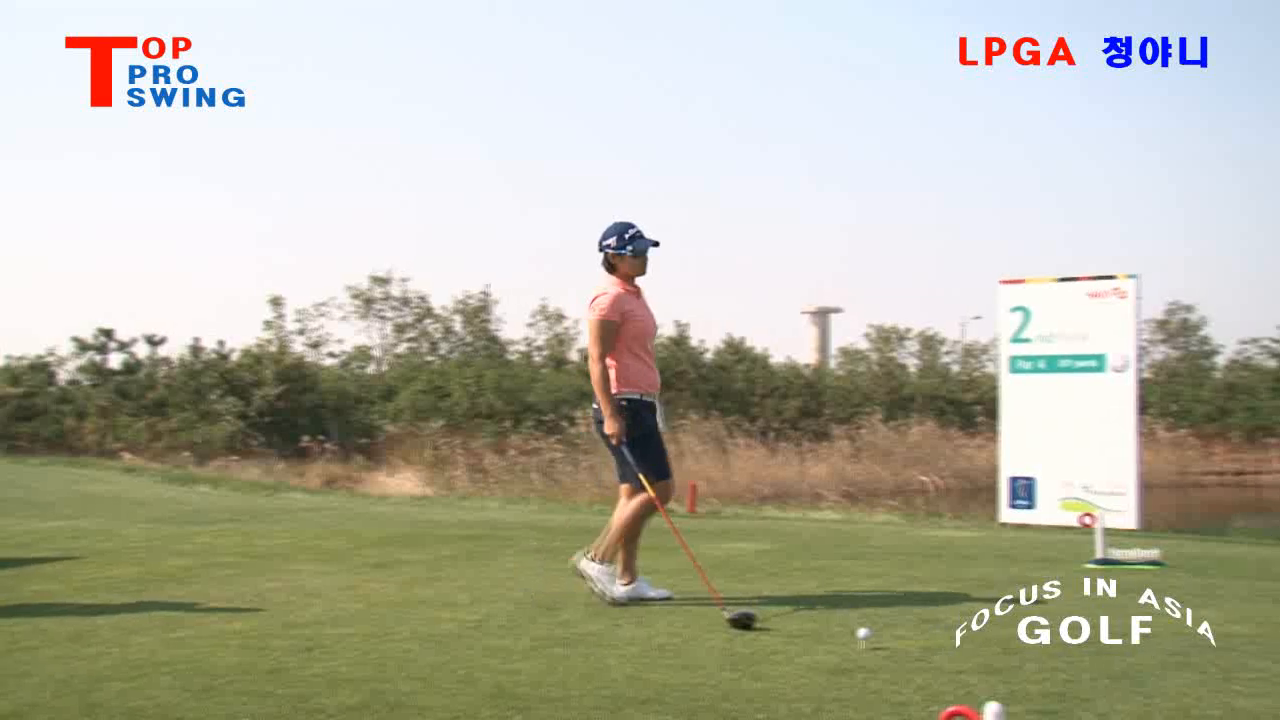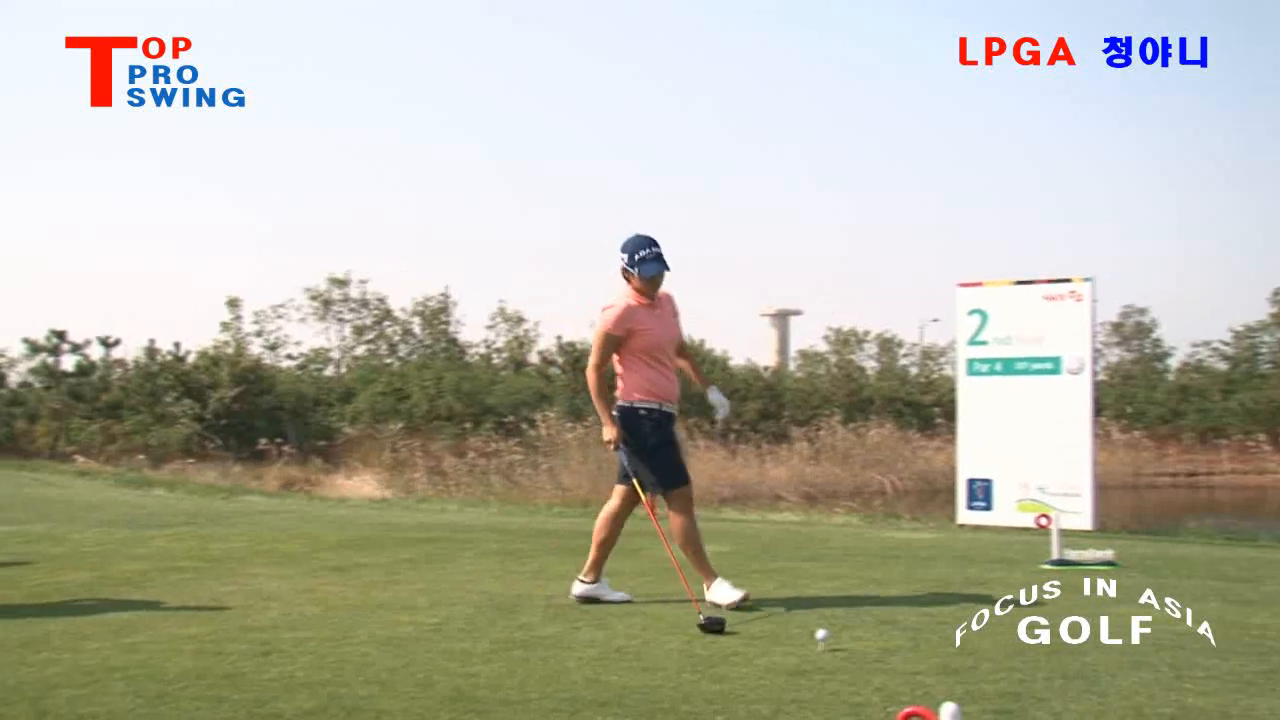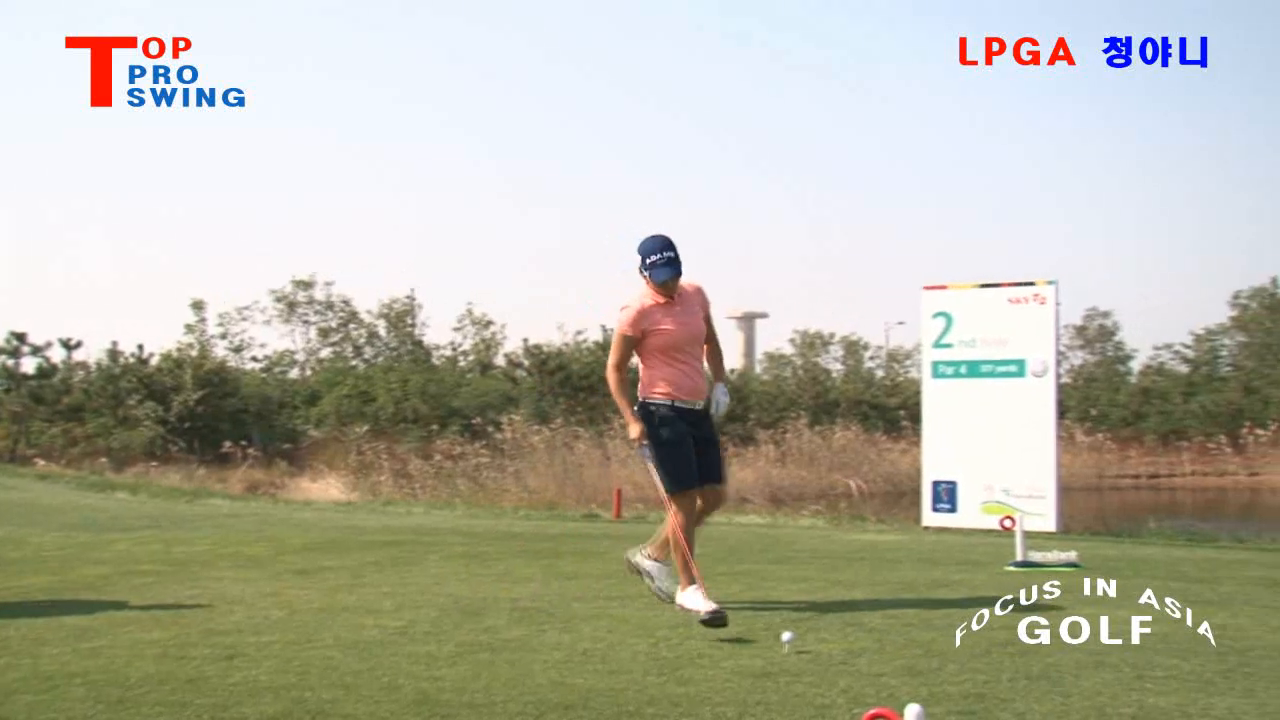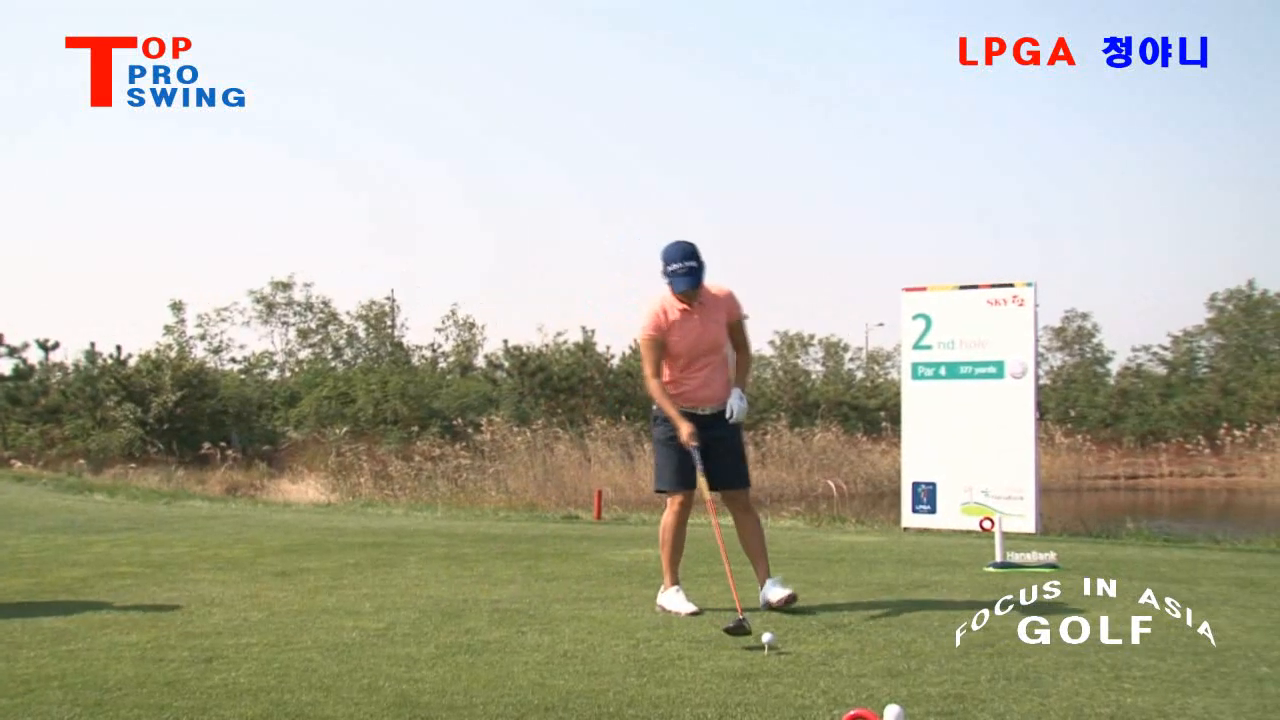
dt=0.3s
person 1, frame 1
left shoulder: (633, 294)
right shoulder: (610, 299)
right elbow: (597, 361)
left wrist: (653, 403)
right wrist: (610, 415)
left hip: (640, 405)
right hip: (625, 406)
left knee: (634, 492)
right knee: (656, 491)
left ankle: (626, 580)
right ankle: (598, 558)
person 1, frame 2
left shoulder: (666, 302)
right shoulder: (620, 312)
left elbow: (680, 350)
right elbow: (595, 369)
left wrist: (709, 387)
right wrist: (608, 422)
left hip: (658, 414)
right hip: (640, 415)
left knee: (624, 498)
right knee: (681, 499)
left ankle: (589, 579)
right ankle: (712, 582)
person 1, frame 3
left shoulder: (695, 294)
right shoulder: (638, 312)
left elbow: (710, 342)
right elbow: (615, 369)
left wrist: (719, 382)
right wrist: (632, 419)
left hip: (698, 410)
right hip: (662, 413)
left knee: (713, 496)
right knee: (683, 500)
left ankle: (653, 555)
right ankle: (686, 586)
person 1, frame 4
left shoulder: (725, 301)
right shoulder: (657, 316)
left elbow: (741, 349)
right elbow: (654, 378)
left wrist: (737, 390)
right wrist: (680, 423)
left hip: (722, 415)
right hip: (675, 417)
left knee: (740, 500)
right knee: (678, 502)
left ankle: (767, 583)
right ankle: (669, 589)
